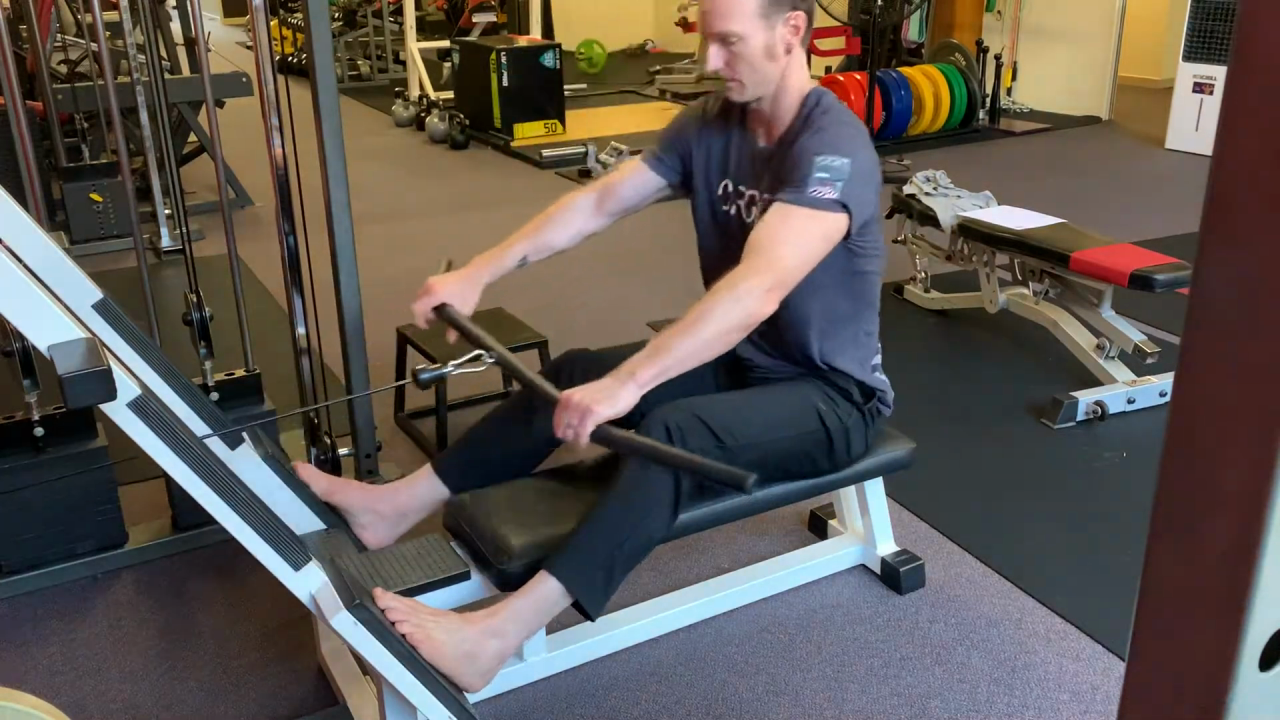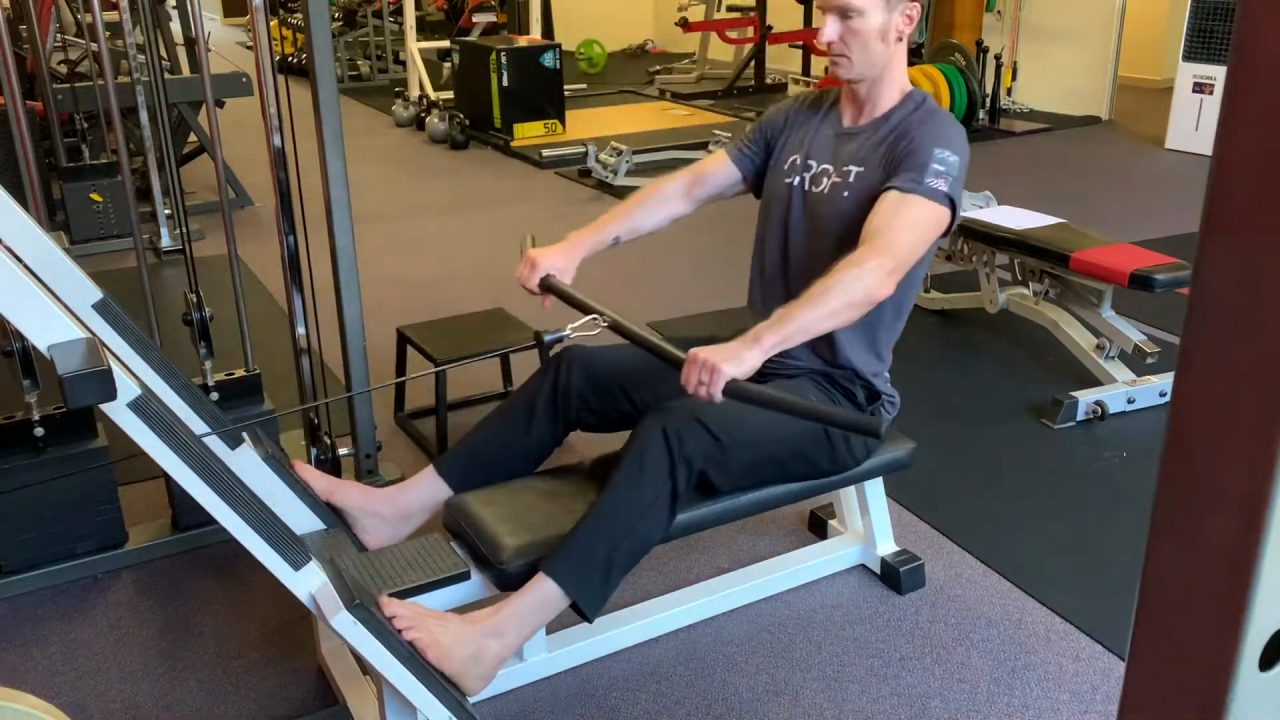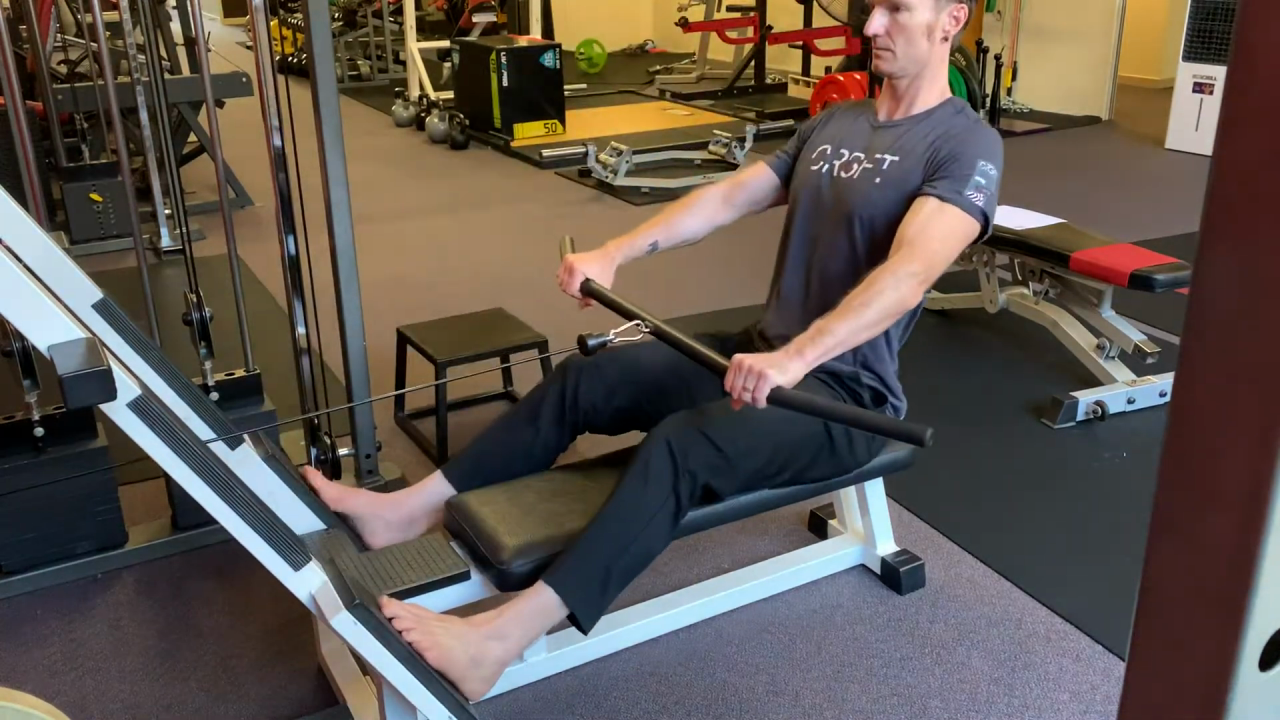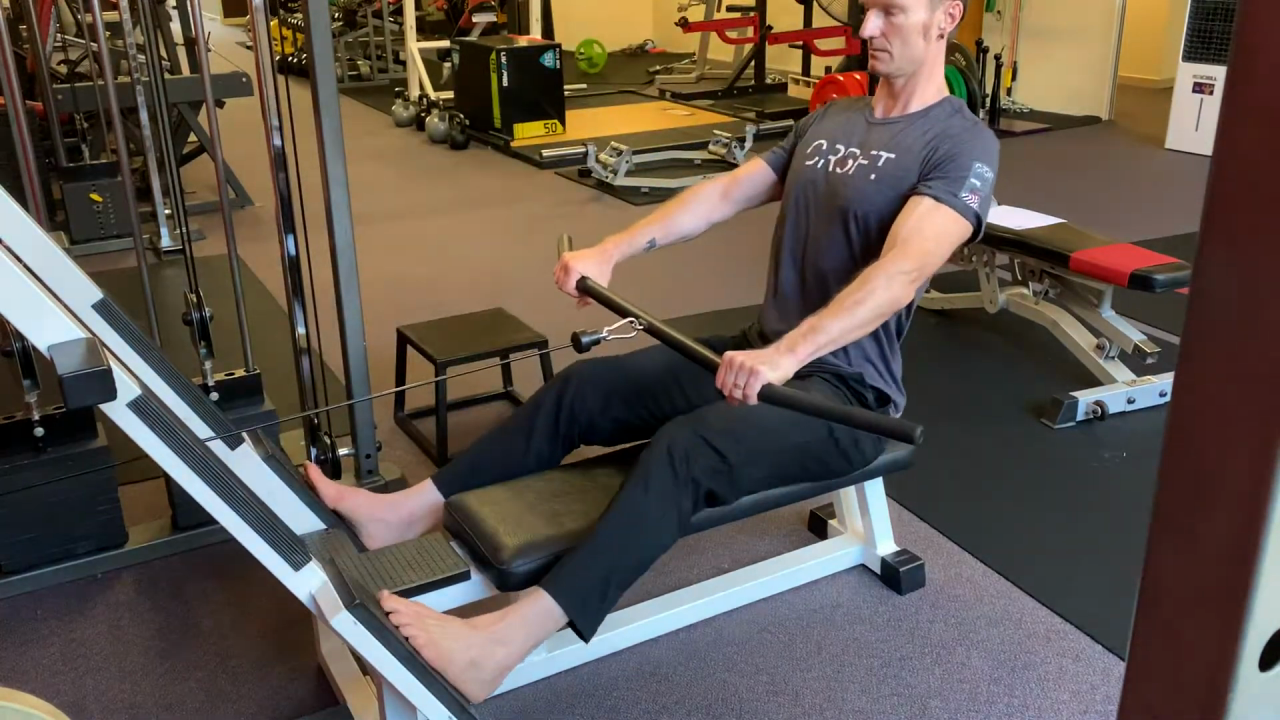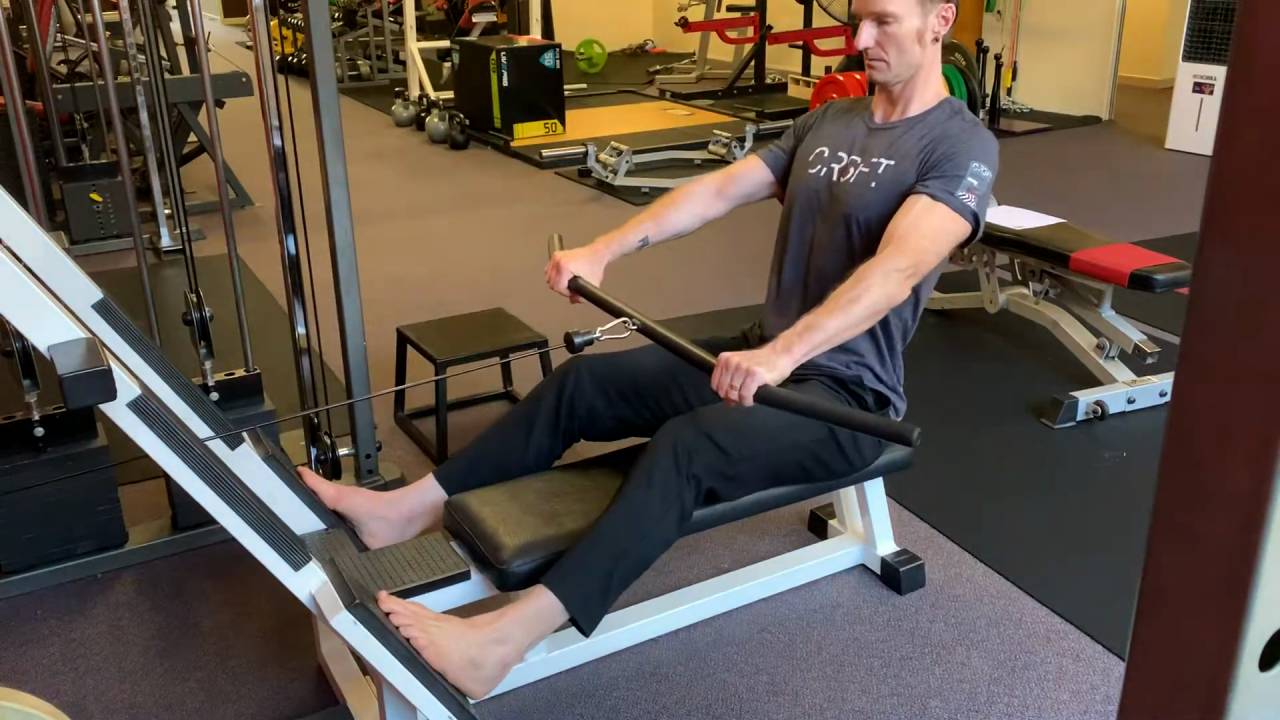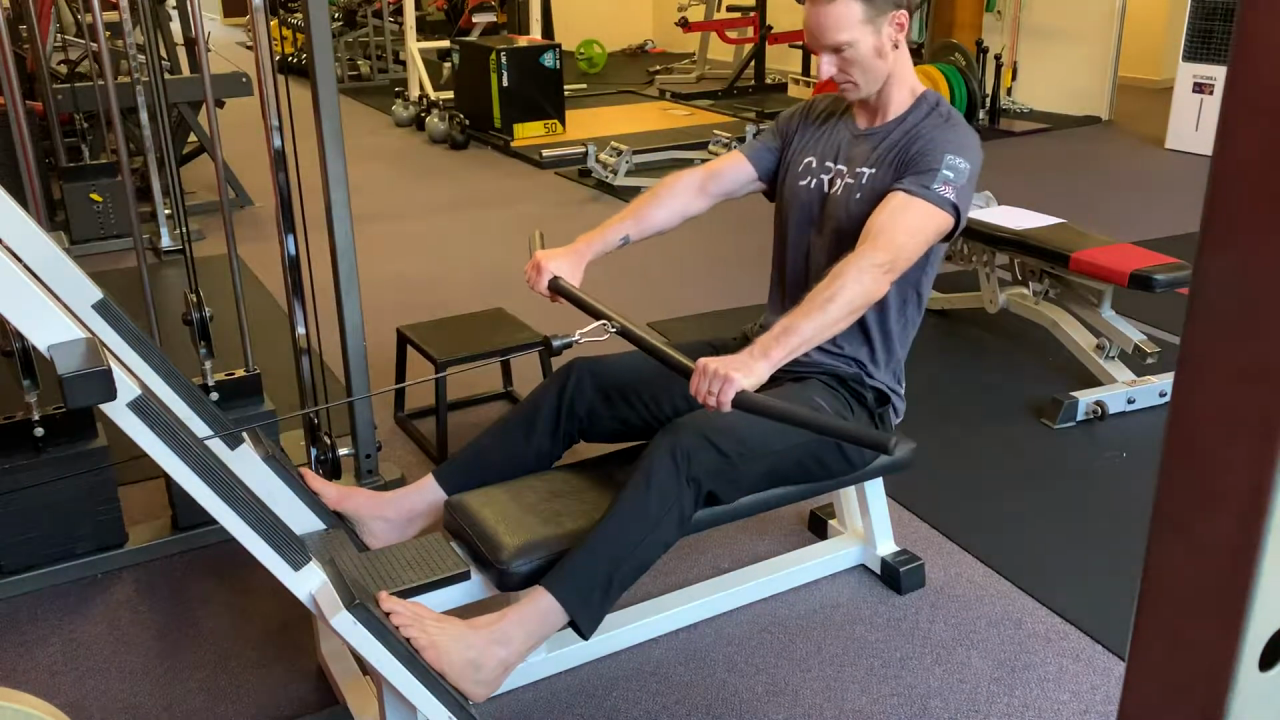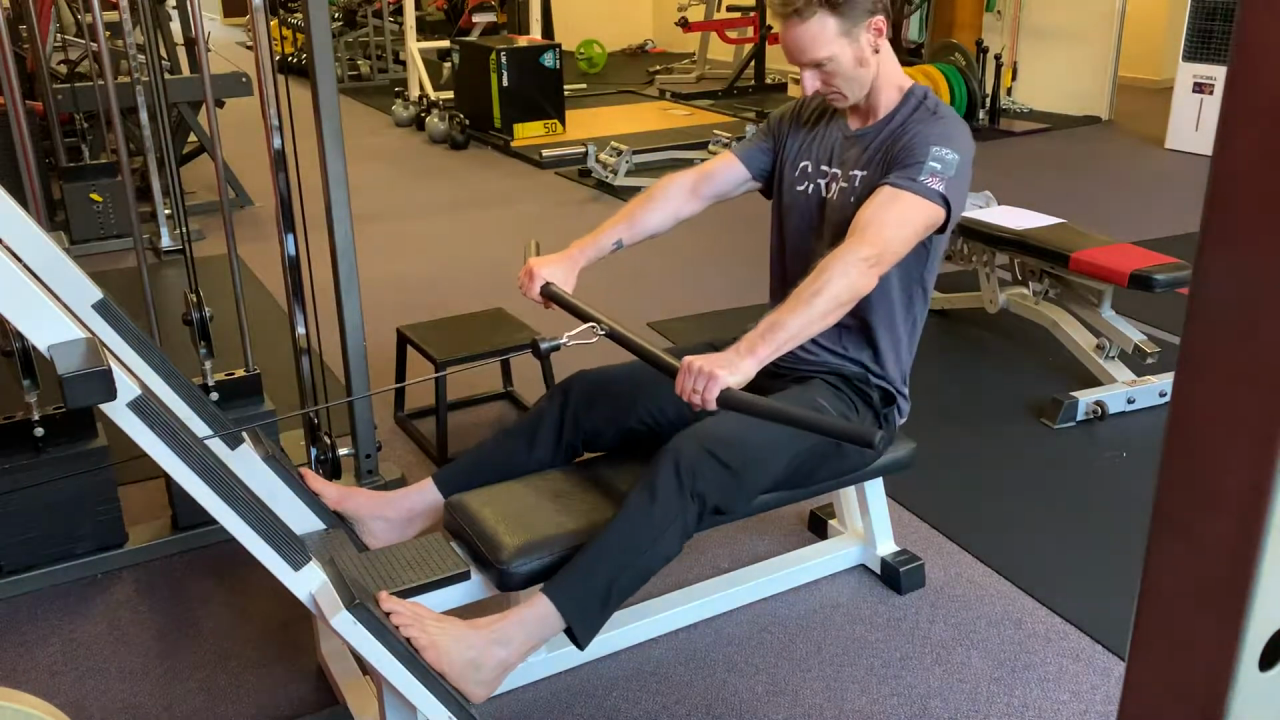
dt=0.4s
person 1, frame 1
left shoulder: (829, 144)
right shoulder: (713, 122)
left elbow: (755, 290)
right elbow: (601, 201)
left wrist: (626, 388)
right wrist: (483, 272)
left hip: (831, 395)
right hip: (739, 360)
left knee: (671, 430)
right knee: (569, 375)
left ankle: (498, 635)
right ankle: (397, 505)
person 1, frame 2
left shoulder: (927, 138)
right shoulder: (797, 117)
left elbow: (872, 271)
right elbow: (687, 188)
left wrist: (747, 348)
right wrist: (574, 247)
left hip: (839, 397)
right hip: (764, 358)
left knee: (673, 434)
right knee: (574, 372)
left ankle: (499, 635)
right ankle: (402, 507)
person 1, frame 3
left shoulder: (965, 145)
right shoulder: (834, 122)
left elbow: (906, 276)
right elbow: (729, 198)
left wrist: (793, 360)
right wrist: (612, 255)
left hip: (845, 391)
right hip: (764, 353)
left knee: (679, 446)
right knee: (583, 380)
left ankle: (500, 638)
right ankle: (408, 510)
person 1, frame 4
left shoulder: (960, 145)
right shoulder: (831, 119)
left elbow: (898, 274)
right elbow: (725, 193)
left wrist: (784, 358)
right wrist: (609, 252)
left hip: (847, 391)
right hip: (763, 353)
left knee: (684, 451)
right knee: (581, 390)
left ankle: (503, 641)
right ankle: (405, 511)
person 1, frame 5
left shoulder: (959, 147)
right shoulder: (829, 121)
left elbow: (894, 272)
right elbow: (719, 190)
left wrist: (781, 356)
right wrist: (602, 251)
left hip: (848, 394)
right hip: (766, 355)
left knee: (686, 448)
right knee: (581, 383)
left ankle: (504, 640)
right ankle: (408, 509)
person 1, frame 6
left shoulder: (943, 146)
right shoulder: (811, 119)
left elbow: (872, 269)
right elbow: (701, 185)
left wrist: (757, 361)
right wrist: (581, 251)
left hip: (850, 392)
right hip: (774, 356)
left knee: (687, 450)
right knee: (581, 385)
left ankle: (503, 642)
right ankle: (407, 509)
person 1, frame 7
left shoulder: (934, 139)
right shoulder: (802, 119)
left elbow: (859, 265)
right elbow: (694, 188)
left wrist: (742, 357)
right wrist: (574, 258)
left hip: (854, 392)
right hip: (777, 360)
left knee: (691, 462)
right knee: (582, 398)
left ankle: (503, 644)
right ankle: (405, 511)
